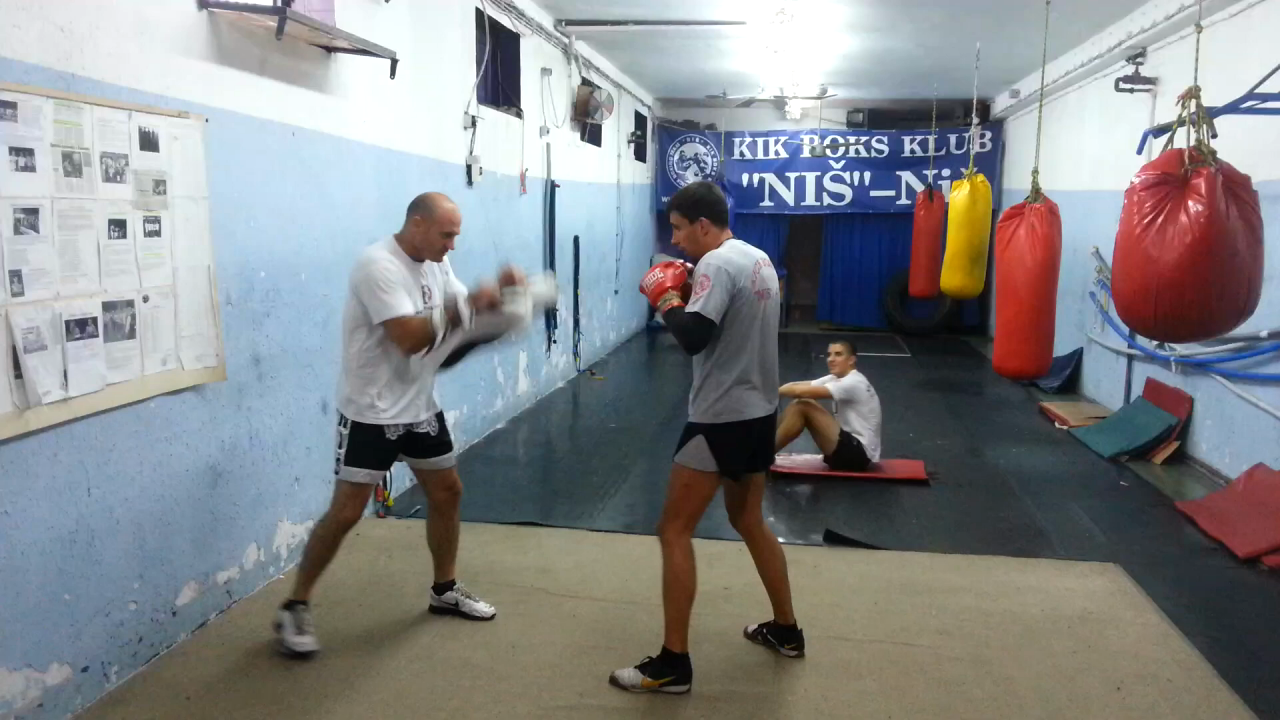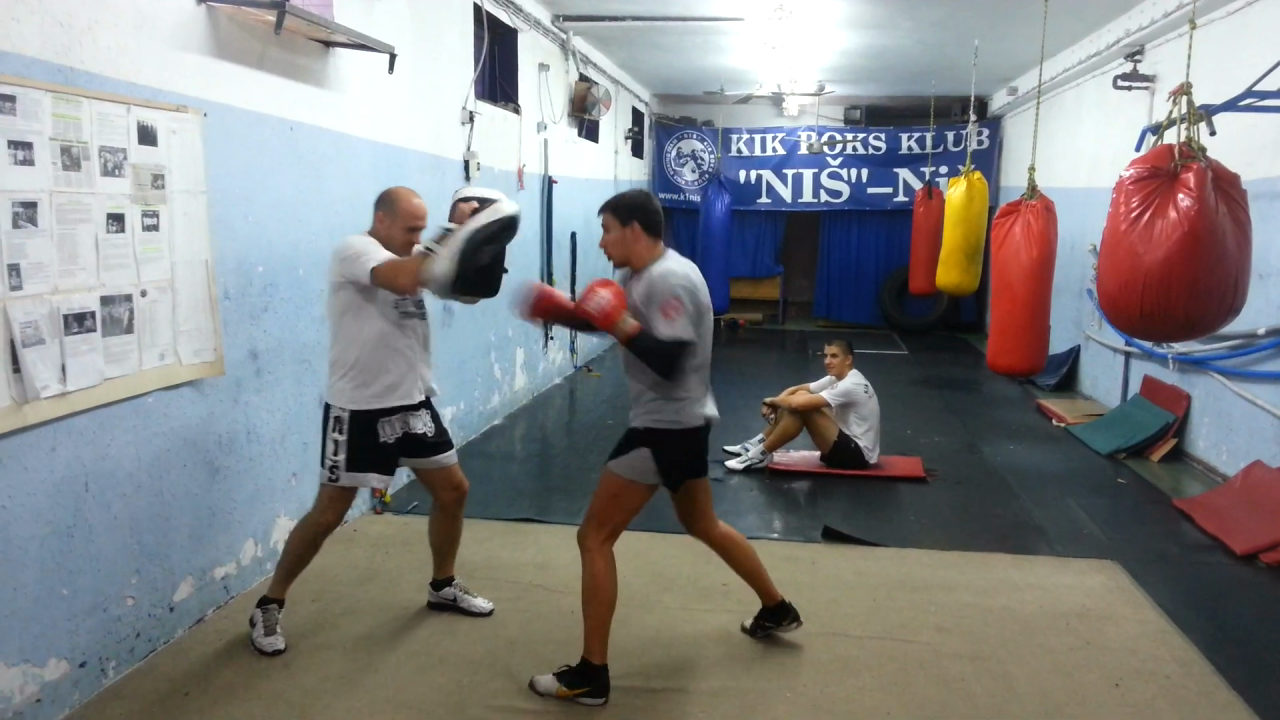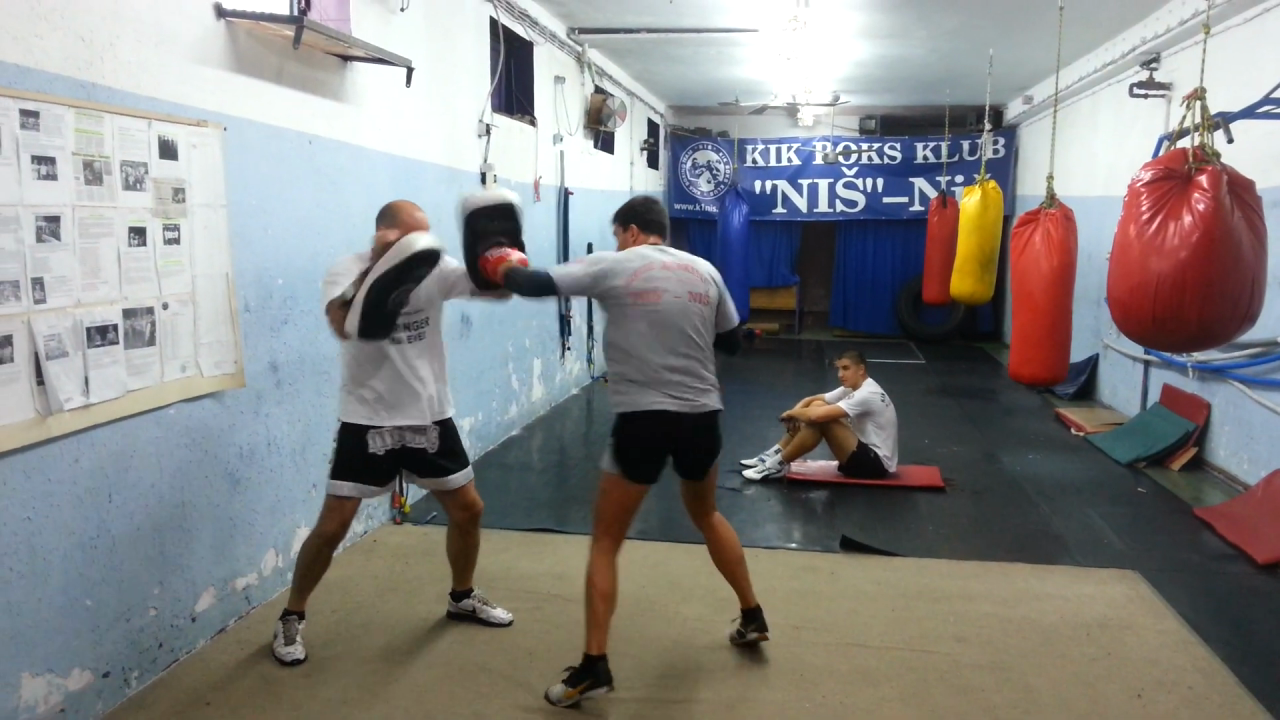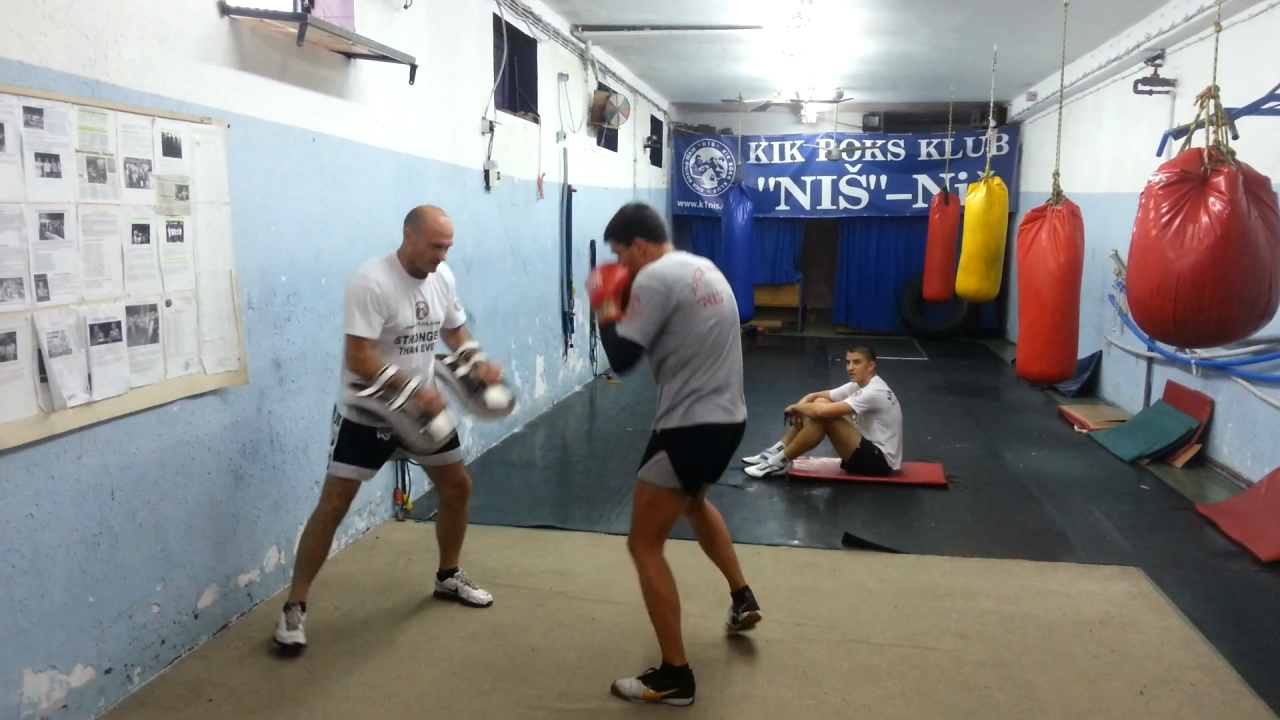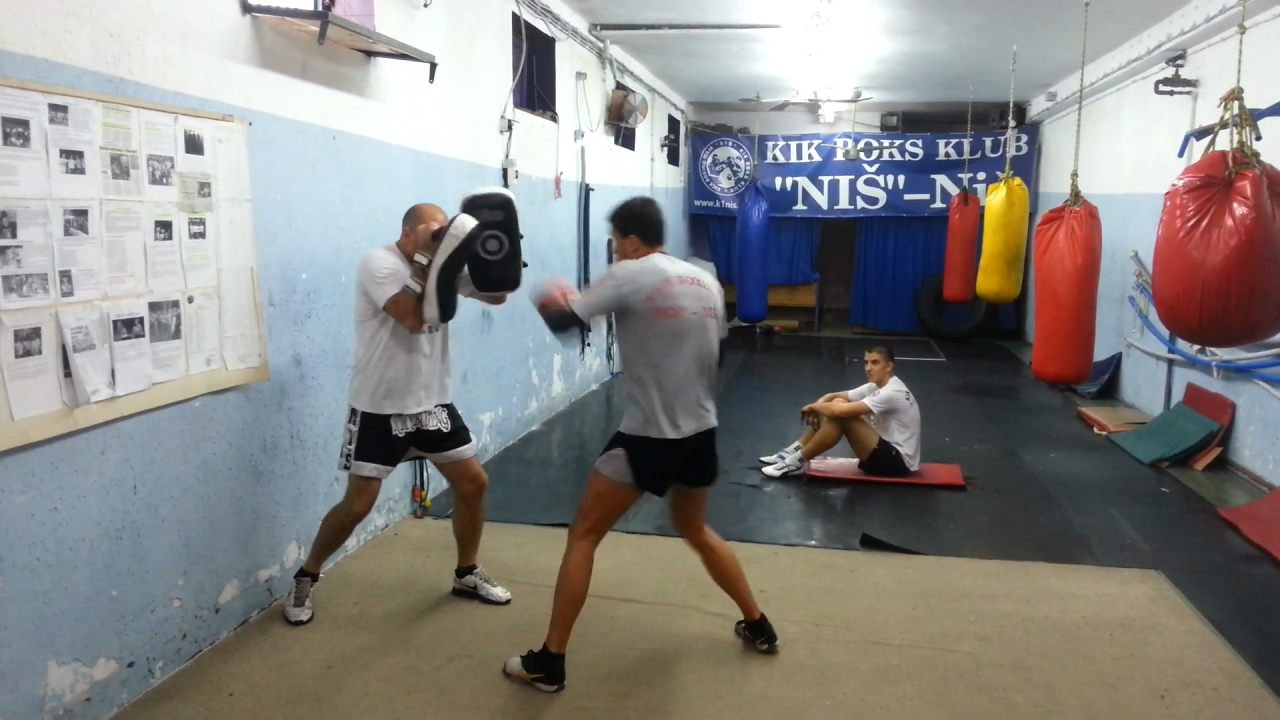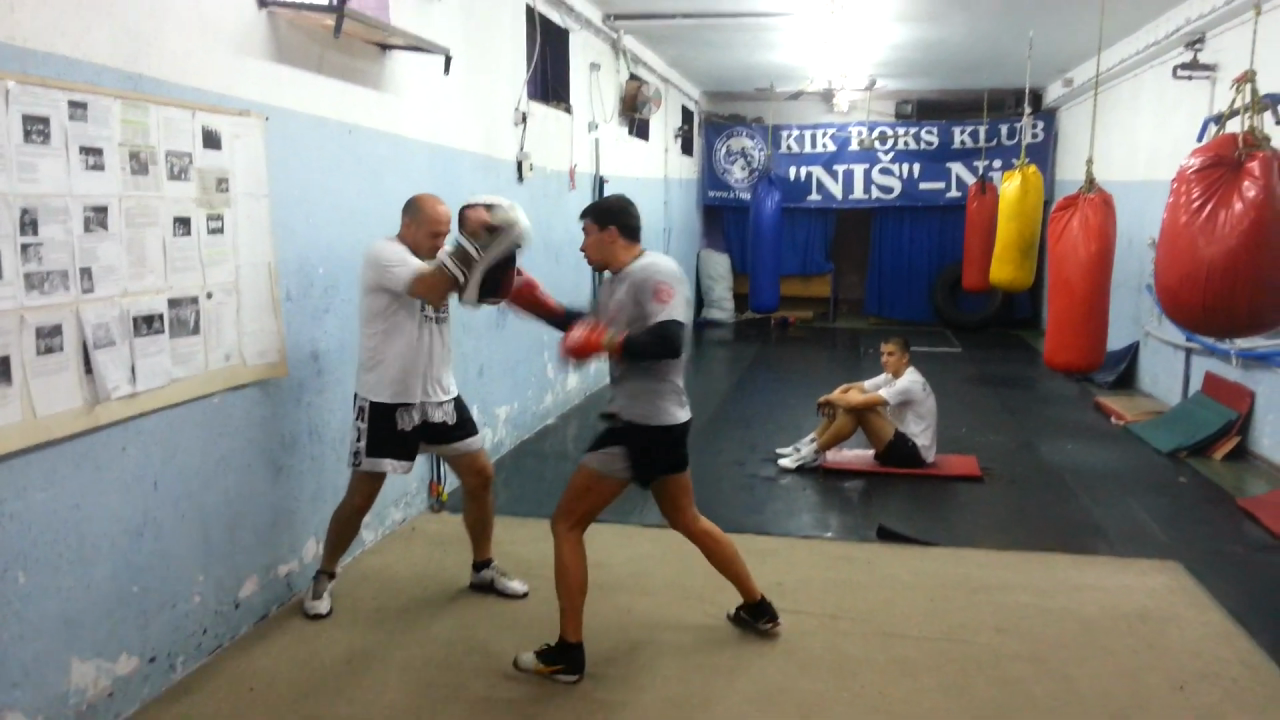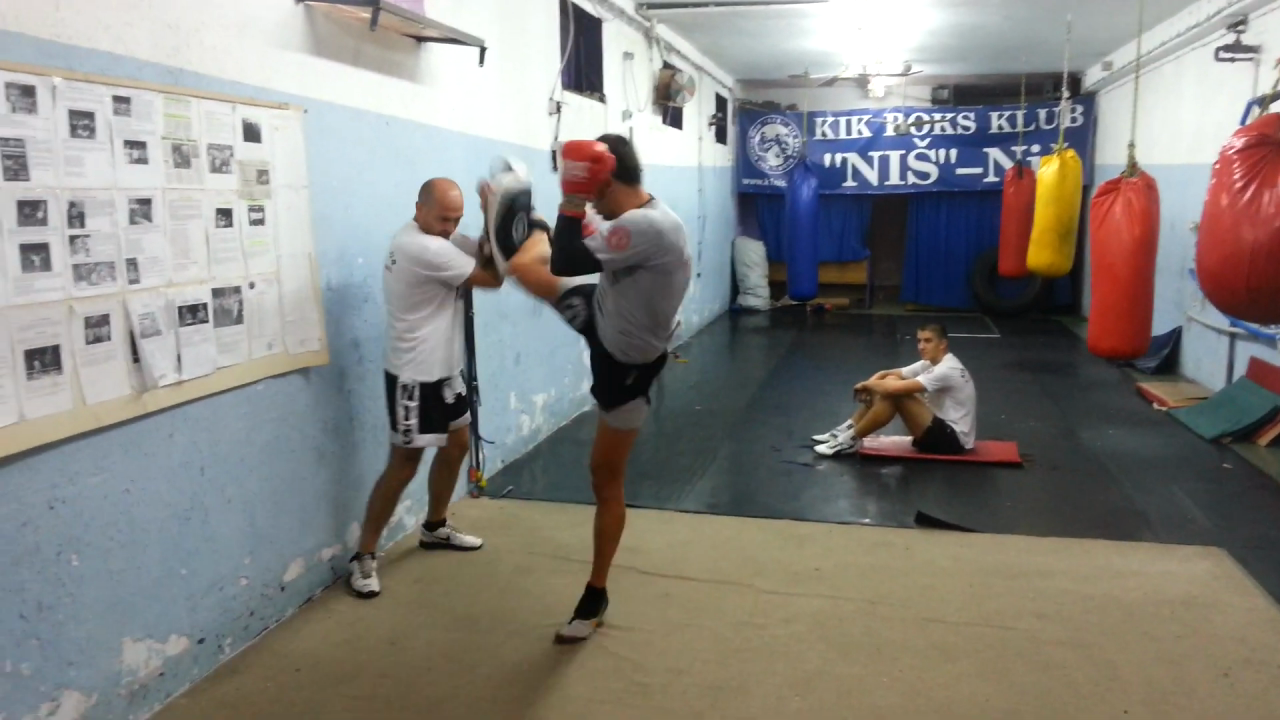
dt=0.7s
person 1, frame 1
left shoulder: (717, 263)
right shoulder: (758, 258)
left elbow: (694, 336)
left wrist: (664, 298)
right wrist: (686, 288)
left hip: (721, 420)
right hip: (760, 412)
left knee: (674, 530)
right knee: (750, 521)
left ankle: (673, 662)
right ankle: (786, 629)
person 1, frame 2
left shoulder: (668, 279)
right shoulder: (639, 272)
left elbow: (669, 362)
right elbow: (600, 314)
left wrist: (619, 323)
right wrist: (565, 309)
left hip: (665, 429)
right hip: (687, 425)
left knee: (594, 537)
right knee: (704, 525)
left ankle: (592, 674)
right ankle: (777, 608)
person 1, frame 3
left shoulder: (614, 266)
right shoulder: (705, 272)
left elbow: (546, 283)
right elbow: (731, 341)
left wrist: (507, 270)
left hip: (642, 417)
right hip: (702, 414)
left knee: (604, 541)
right knee: (707, 516)
left ankle: (593, 668)
right ankle: (753, 617)
person 1, frame 4
left shoulder: (654, 278)
right shoulder: (703, 268)
left elbow: (622, 359)
left wrist: (607, 311)
right wrist: (629, 305)
left hip: (690, 426)
right hip: (729, 419)
left knee: (644, 546)
right knee: (694, 500)
left ankle: (674, 675)
right ankle: (742, 597)
person 1, frame 5
left shoulder: (630, 277)
right shoulder: (707, 282)
left elbow: (567, 320)
left wrist: (553, 302)
left hip: (648, 436)
right hip: (699, 430)
left knee: (583, 536)
right knee: (697, 532)
left ankle: (550, 661)
right ankle: (758, 625)
person 1, frame 6
left shoulder: (652, 273)
right shoulder: (619, 280)
left elbow: (668, 342)
right elbow: (590, 329)
left wrist: (607, 344)
right wrist: (539, 304)
left hip: (642, 425)
right hip: (662, 421)
left knee: (566, 525)
right knee: (688, 520)
left ankle: (567, 652)
right ankle: (758, 606)
person 1, frame 7
left shoulder: (653, 228)
right shoulder: (636, 220)
left elbow: (575, 260)
left wrist: (575, 199)
left hip: (629, 363)
right hip: (607, 325)
left knee: (606, 482)
right knee: (527, 268)
left ankle: (594, 597)
person 2, frame 1
left shoulder: (430, 267)
right shoulder: (378, 265)
left elbow: (447, 324)
right elbow: (407, 339)
left wrist: (498, 292)
right wrist: (469, 308)
left hip: (418, 404)
right hip: (370, 409)
left knee: (446, 493)
right knee: (347, 511)
left ankle: (445, 590)
right ankle: (296, 605)
person 2, frame 2
left shoulder: (411, 258)
right shoulder: (354, 249)
left elbow: (468, 289)
right elbow: (404, 279)
left wrist: (469, 233)
right wrist: (454, 233)
left hip: (411, 401)
right hip: (358, 408)
left knee: (453, 490)
right knee: (328, 514)
left ankle: (443, 586)
right ankle: (270, 604)
person 2, frame 3
left shoulder: (432, 269)
right shoulder: (346, 271)
right elbow: (342, 323)
right wrist: (374, 262)
left hip: (430, 418)
right hip: (366, 422)
left knee: (467, 509)
right knee: (331, 528)
left ankle: (463, 597)
right ankle: (291, 618)
person 2, frame 4
left shoulder: (442, 277)
right shoulder: (371, 282)
left elbow: (455, 331)
right elbow: (357, 359)
left wrist: (478, 365)
right wrist: (412, 393)
left hip: (423, 407)
right hip: (366, 413)
left knee: (458, 487)
right knee: (333, 506)
left ankle: (449, 577)
right ankle: (294, 607)
person 2, frame 5
right shoulder: (379, 263)
left elbow: (496, 293)
right elbow: (411, 316)
right wrist: (428, 257)
left hip: (432, 402)
right hip: (378, 407)
left knee: (474, 483)
right knee: (358, 504)
left ankle: (467, 574)
right ankle: (306, 577)
person 2, frame 6
left shoulder: (439, 259)
right shoulder: (383, 253)
right elbow: (435, 294)
right wrist: (471, 240)
left hip: (439, 393)
right hip: (386, 399)
left knee: (480, 476)
right knee: (360, 498)
left ankle: (483, 569)
right ankle: (324, 576)
person 2, frame 7
left shoulder: (426, 237)
right shoulder: (424, 246)
left elbow: (468, 260)
right elbow: (490, 277)
left hip: (442, 369)
right hip: (416, 376)
left knee: (458, 444)
right knee: (402, 468)
left ankle: (435, 526)
right ankle: (363, 557)
